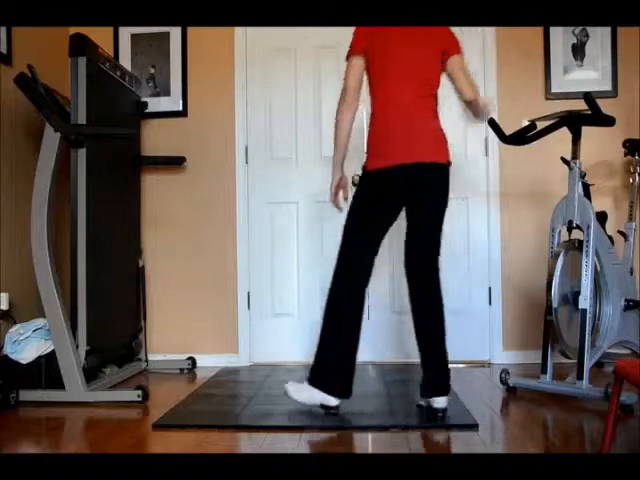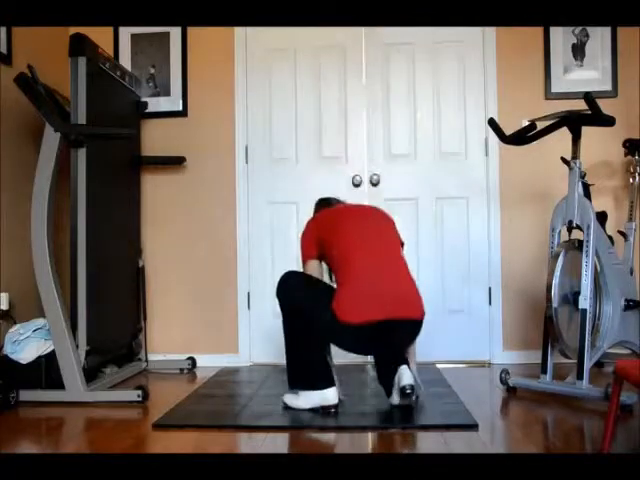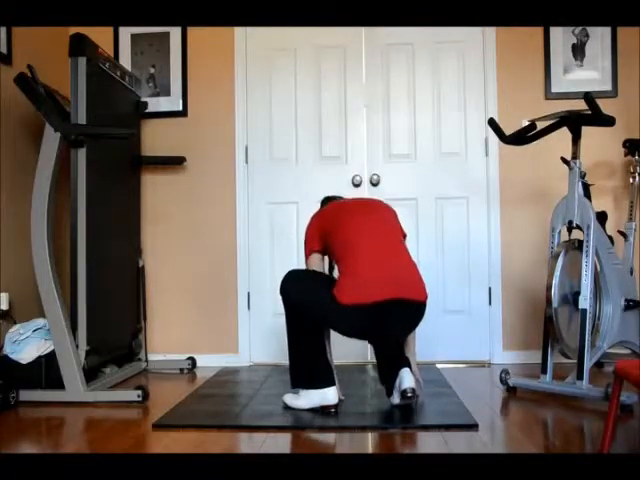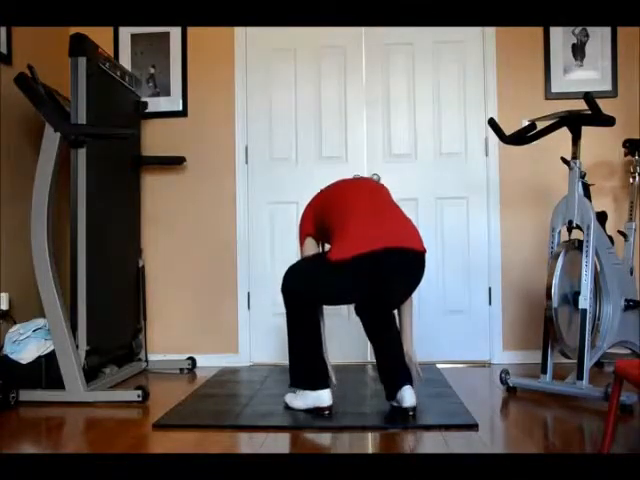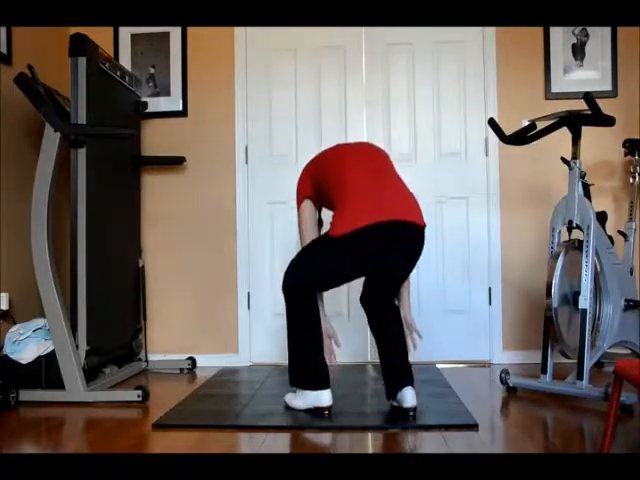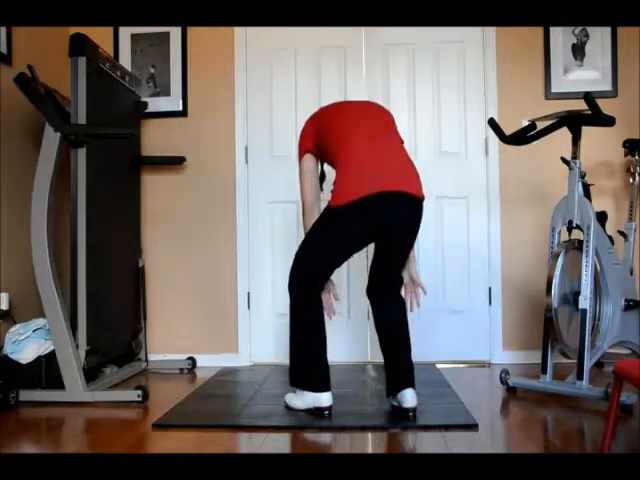
dt=0.7s
person 1, frame 1
left shoulder: (367, 32)
right shoulder: (441, 33)
left elbow: (349, 99)
right elbow: (470, 96)
left wrist: (338, 167)
right wrist: (480, 109)
left hip: (387, 161)
right hip: (434, 161)
left knee: (353, 268)
right knee: (424, 273)
left ankle: (328, 384)
right ankle: (436, 389)
person 1, frame 2
left shoulder: (316, 225)
right shoulder: (381, 215)
left elbow: (316, 294)
right wrist: (407, 358)
left hip: (357, 325)
right hip: (409, 324)
left knee: (290, 288)
left ankle: (319, 389)
right ankle: (399, 372)
person 1, frame 3
left shoulder: (320, 219)
right shoulder: (384, 209)
left elbow: (318, 288)
left wrist: (326, 363)
right wrist: (409, 355)
left hip: (360, 306)
right hip: (414, 306)
left knee: (294, 286)
left ankle: (319, 388)
right ankle: (399, 375)
person 1, frame 4
left shoulder: (315, 209)
right shoulder: (377, 189)
left elbow: (313, 281)
left wrist: (320, 352)
right wrist: (405, 340)
left hip: (358, 259)
right hip: (413, 258)
left knee: (294, 285)
right knee: (376, 308)
left ankle: (315, 390)
right ankle: (402, 388)
person 1, frame 5
left shoulder: (312, 172)
right shoulder: (375, 153)
left elbow: (312, 250)
left wrist: (322, 319)
right wrist: (404, 308)
left hip: (360, 230)
right hip: (412, 229)
left knee: (296, 284)
right knee: (379, 299)
left ankle: (315, 389)
right ankle: (403, 389)
person 1, frame 6
left shoulder: (315, 125)
right shoulder: (381, 113)
left elbow: (311, 205)
left wrist: (322, 275)
right wrist: (409, 266)
left hip: (357, 200)
right hip: (410, 198)
left knee: (303, 281)
right knee: (386, 288)
left ankle: (315, 391)
right ankle: (404, 389)
